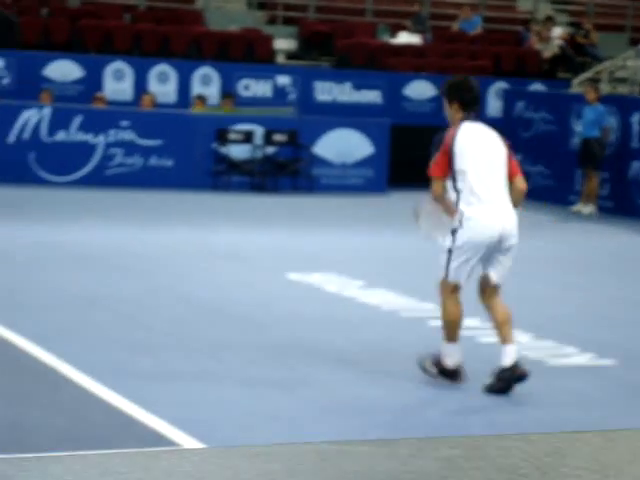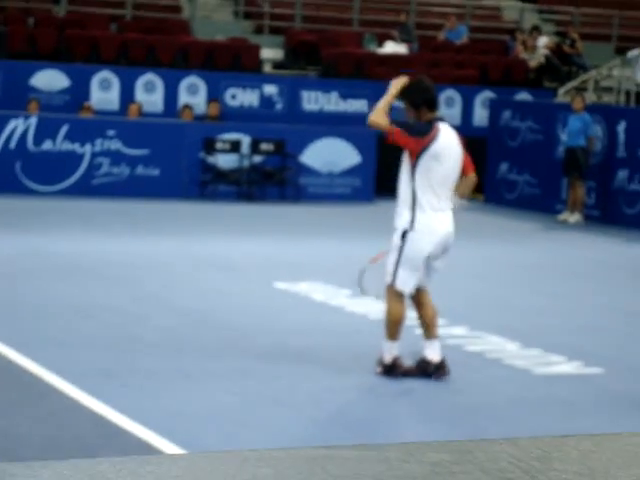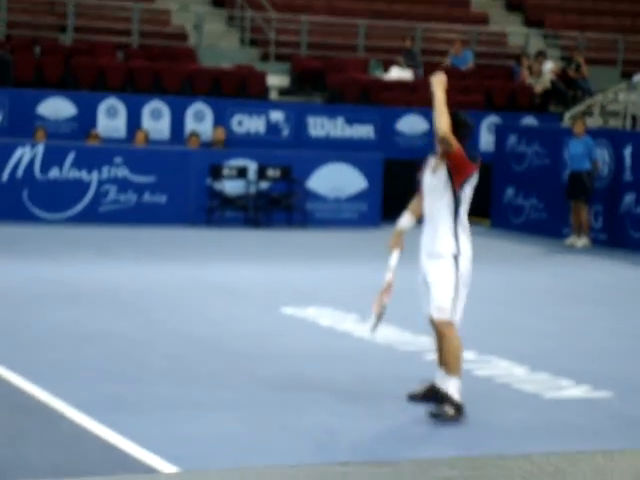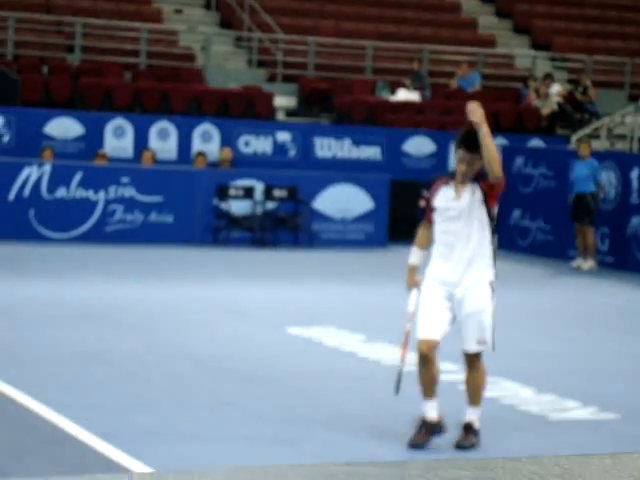
dt=0.5s
person 1, frame 1
left shoulder: (451, 137)
right shoulder: (497, 138)
left elbow: (437, 189)
right elbow: (520, 187)
left wrist: (453, 211)
left hip: (474, 224)
right hip: (506, 223)
left knee: (450, 290)
right knee: (491, 293)
left ankle: (449, 362)
right ankle: (510, 363)
person 1, frame 2
left shoulder: (422, 134)
right shoulder: (453, 136)
left elbow: (376, 119)
left wrist: (392, 89)
left hip: (418, 227)
right hip: (442, 226)
left knee: (396, 292)
right knee: (419, 291)
left ankle: (390, 359)
right ankle: (433, 359)
person 1, frame 3
left shoulder: (465, 166)
right shoulder: (431, 162)
left elbow: (445, 133)
left wrist: (437, 89)
right wrist: (400, 229)
left hip: (450, 256)
right hip: (430, 253)
left knee: (445, 324)
right knee: (440, 323)
left ankle: (453, 397)
right ankle: (442, 386)
person 1, frame 4
left shoulder: (488, 189)
right shoulder: (438, 188)
left elbow: (496, 170)
right elbow: (426, 228)
left wrist: (481, 124)
right wrist: (413, 267)
left hip: (475, 284)
right hip: (437, 281)
left knee: (473, 356)
right knee: (425, 348)
left ankle: (472, 424)
right ankle: (431, 418)
person 2, frame 1
left shoulder: (600, 109)
right shoulder: (585, 108)
left elbow: (606, 128)
left wrist: (601, 143)
right wrist: (583, 138)
left hip: (595, 142)
right hip: (585, 142)
left knee: (594, 173)
right knee: (586, 173)
left ankle: (592, 204)
right ankle: (583, 202)
person 2, frame 2
left shoulder: (586, 118)
right shoulder: (570, 117)
left elbow: (590, 137)
left wrist: (586, 151)
right wrist: (567, 147)
left hip: (580, 151)
right hip: (570, 150)
left knee: (578, 182)
right knee: (571, 182)
left ankle: (578, 213)
right ankle: (569, 211)
person 2, frame 3
left shoulder: (588, 141)
right shoulder: (571, 142)
left elbow: (594, 160)
left wrist: (591, 172)
right wrist: (571, 170)
left hip: (584, 174)
right hip: (573, 174)
left knee: (583, 206)
right knee: (573, 206)
left ankle: (585, 237)
right ankle: (575, 234)
person 2, frame 4
left shoulder: (593, 163)
right shoulder: (575, 164)
left elbow: (598, 182)
left wrist: (594, 194)
right wrist: (574, 194)
left hip: (589, 196)
right hip: (577, 196)
left knee: (588, 228)
right knee: (579, 228)
left ankle: (591, 259)
right ankle: (581, 257)
